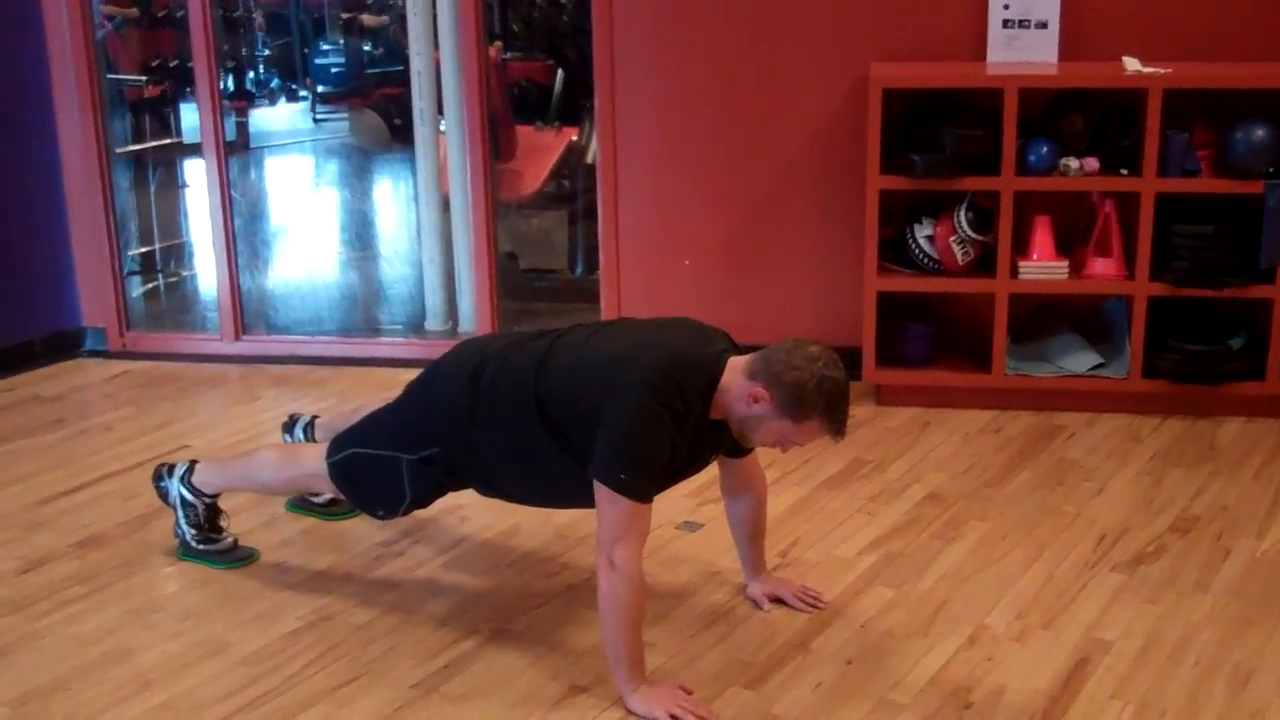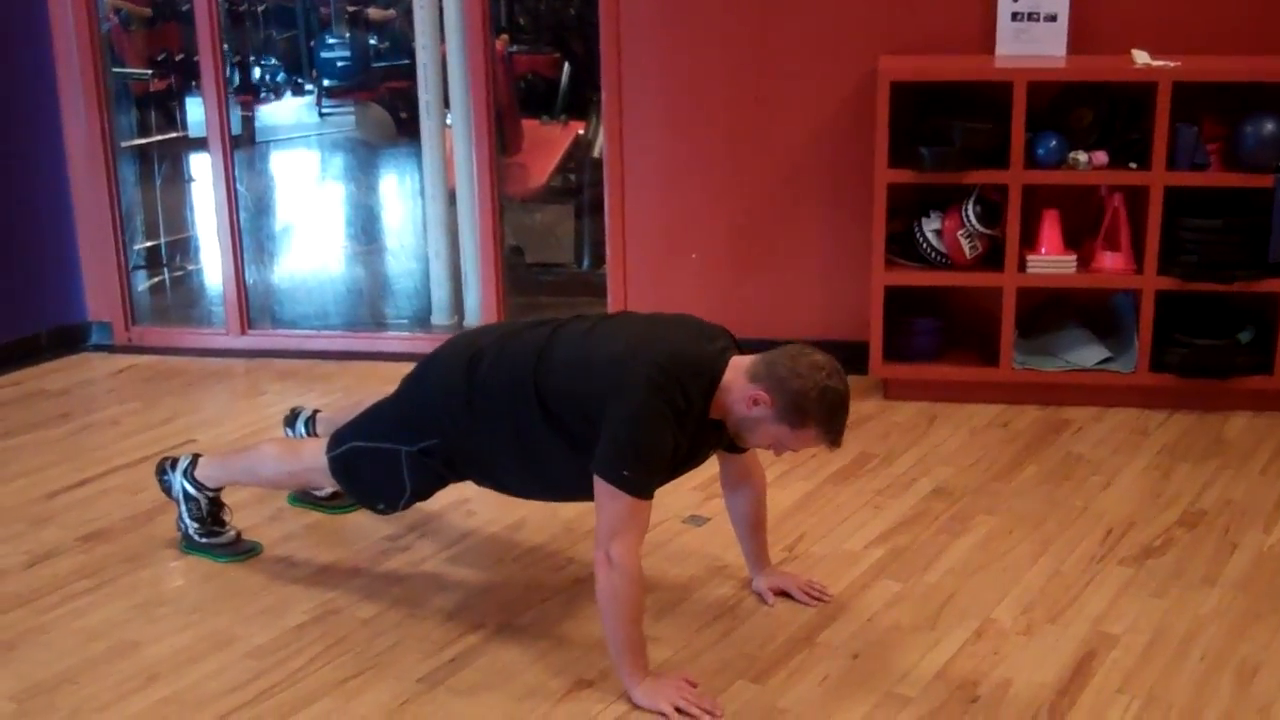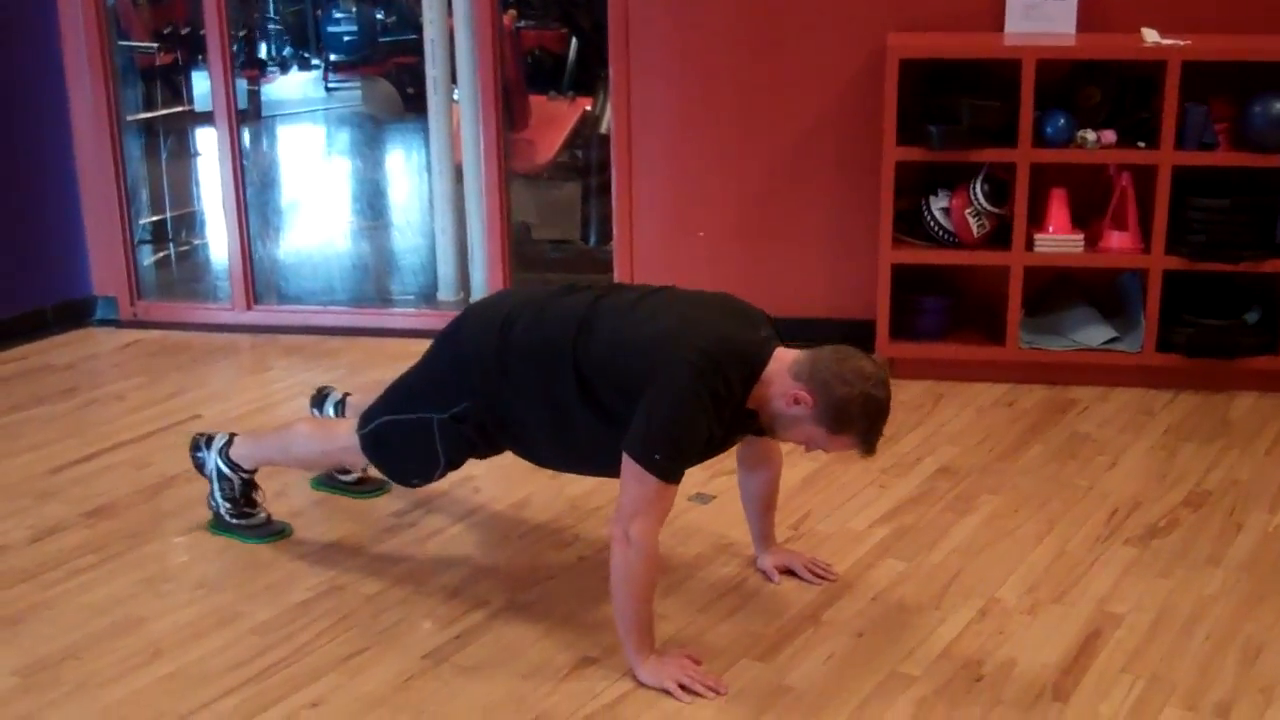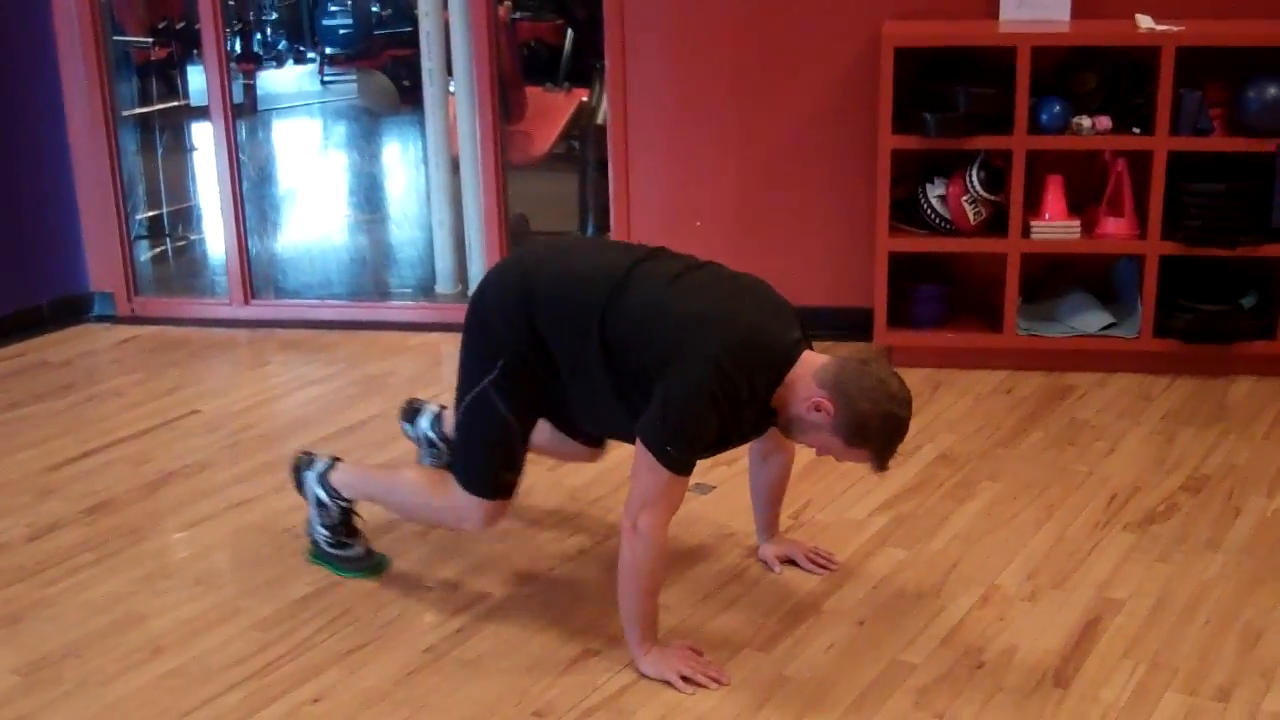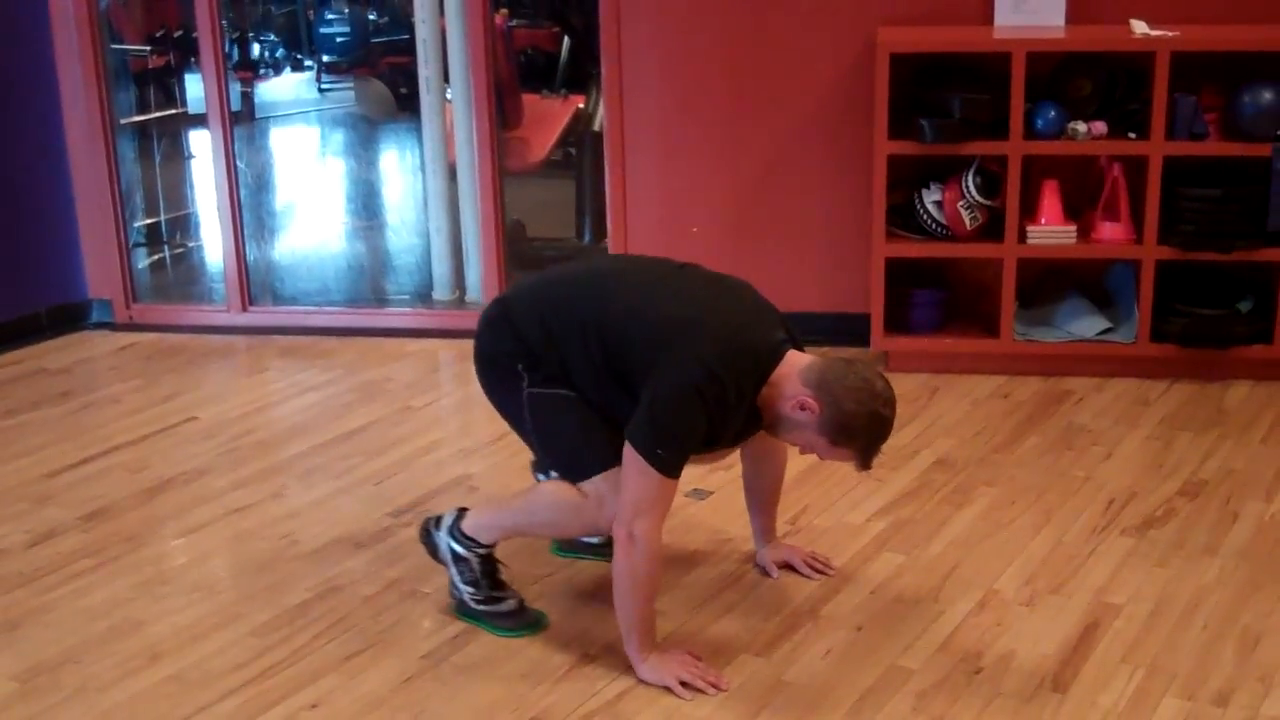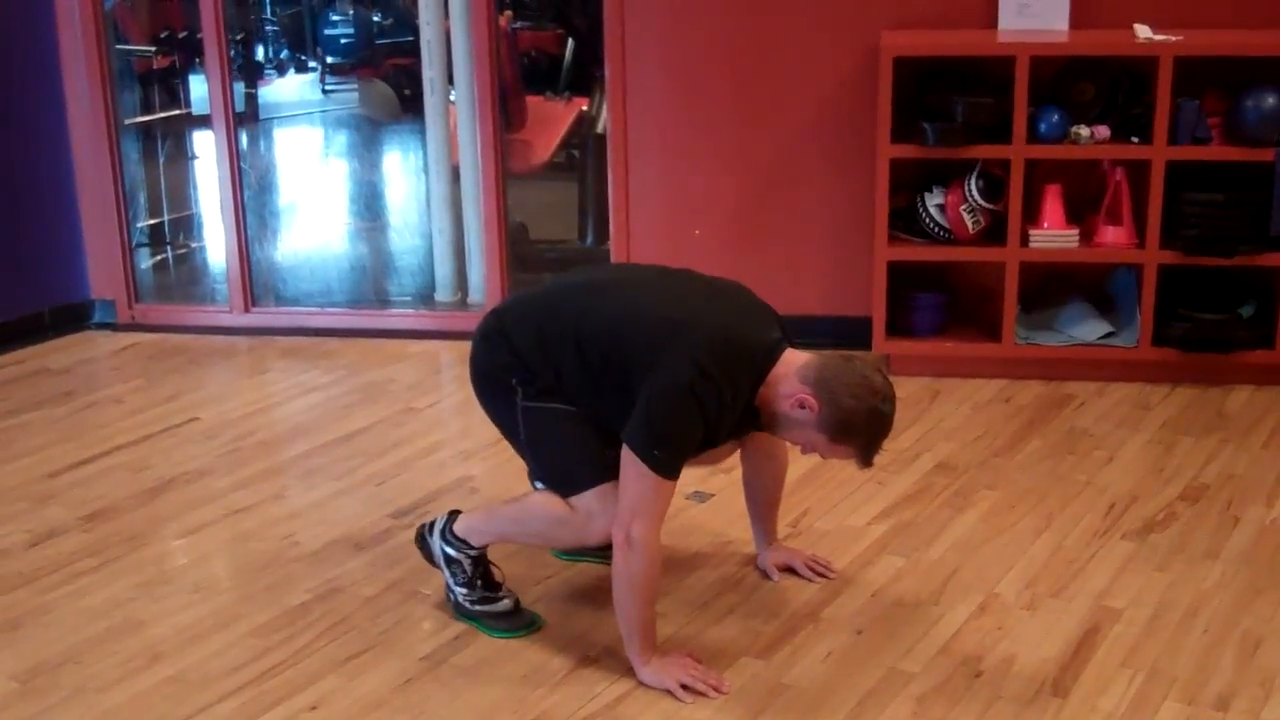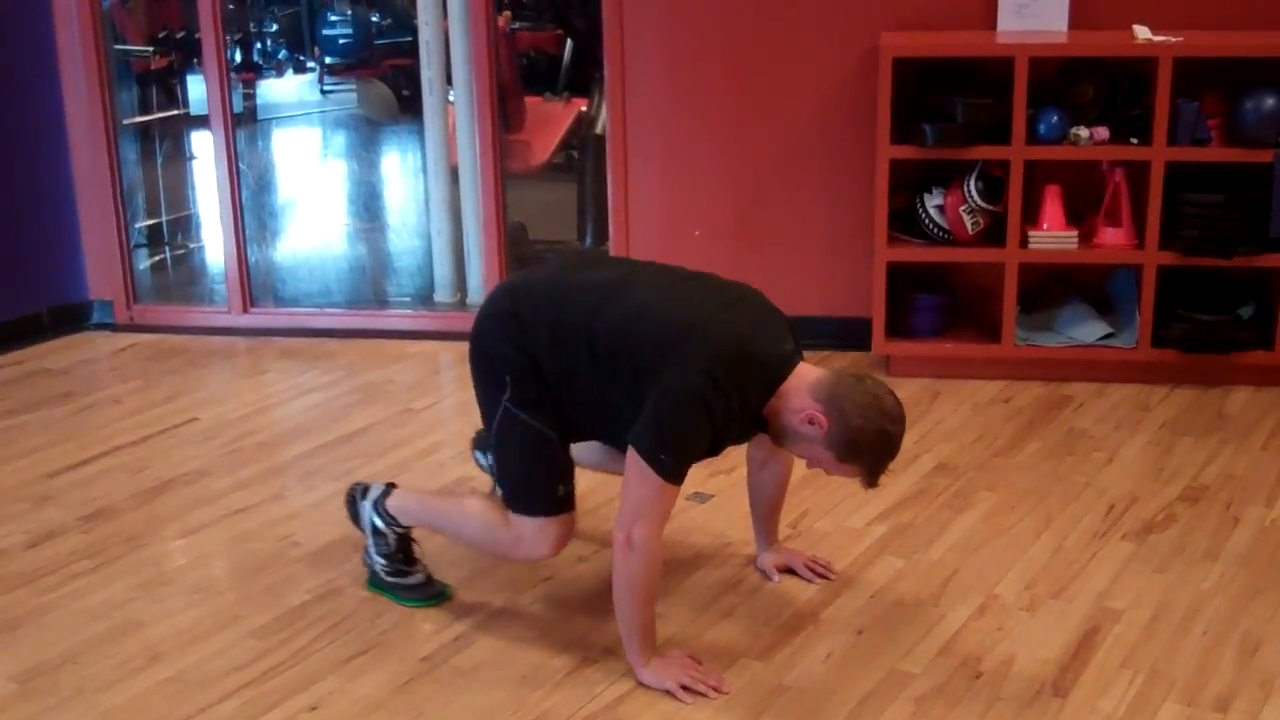
dt=0.3s
person 1, frame 1
left shoulder: (731, 373)
right shoulder: (649, 403)
left elbow: (742, 481)
right elbow: (618, 557)
left wrist: (757, 574)
left hip: (503, 382)
right hip: (462, 414)
left knee: (365, 441)
right knee: (329, 469)
left ankle: (310, 427)
right ankle: (191, 483)
person 1, frame 2
left shoulder: (729, 371)
right shoulder: (653, 401)
left elbow: (740, 474)
right elbow: (615, 552)
left wrist: (760, 568)
left hip: (495, 378)
right hip: (457, 404)
right knee: (330, 464)
left ankle: (313, 422)
right ankle: (193, 477)
person 1, frame 3
left shoulder: (763, 355)
right shoulder: (693, 388)
left elbow: (759, 454)
right elbow: (632, 532)
left wrist: (766, 546)
right wrist: (643, 658)
left hip: (527, 337)
right hip: (491, 361)
right knee: (362, 445)
left ankle: (340, 405)
right ankle: (227, 456)
person 1, frame 4
left shoulder: (789, 350)
right shoulder: (714, 381)
left elbow: (772, 442)
right elbow: (646, 521)
left wrist: (768, 538)
right wrist: (644, 649)
left hip: (564, 299)
right hip: (518, 315)
left knee: (583, 445)
right knee: (477, 509)
left ankle: (441, 426)
right ankle: (333, 484)
person 1, frame 5
left shoulder: (775, 347)
right shoulder: (699, 383)
left elbow: (761, 443)
right elbow: (636, 530)
left wrist: (766, 541)
right wrist: (645, 656)
left hip: (582, 325)
right hip: (516, 344)
left knee: (719, 439)
right knee: (615, 498)
left ankle: (564, 465)
right ankle: (464, 535)
person 1, frame 6
left shoulder: (771, 350)
right shoulder: (694, 383)
left elbow: (761, 442)
right elbow: (633, 533)
left wrist: (768, 545)
right wrist: (646, 659)
left hip: (580, 343)
right hip: (514, 358)
left knee: (719, 439)
right knee: (605, 515)
left ankle: (564, 472)
right ankle: (456, 538)
person 1, frame 7
left shoulder: (781, 358)
right shoulder: (703, 390)
left elbow: (769, 451)
right elbow: (635, 535)
left wrist: (769, 546)
right wrist: (645, 659)
left hip: (569, 325)
right hip: (515, 342)
left knee: (643, 455)
right knee: (542, 536)
left ankle: (508, 448)
right ankle: (388, 511)
